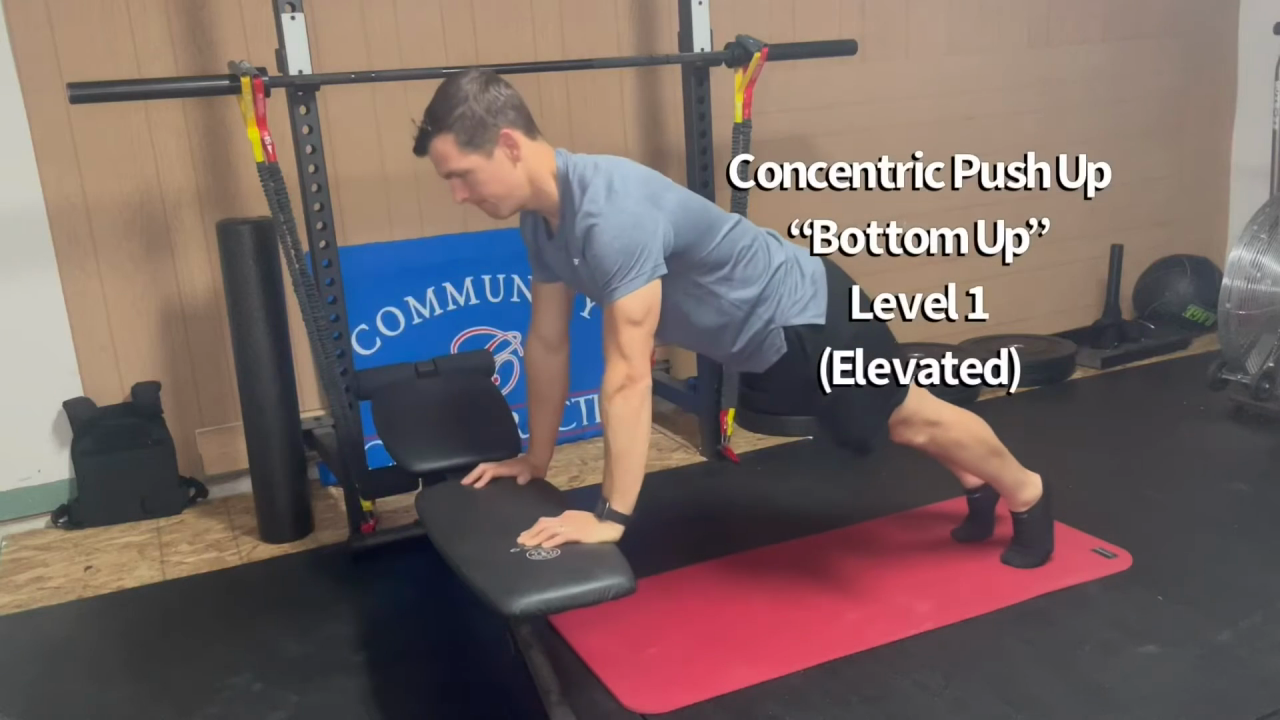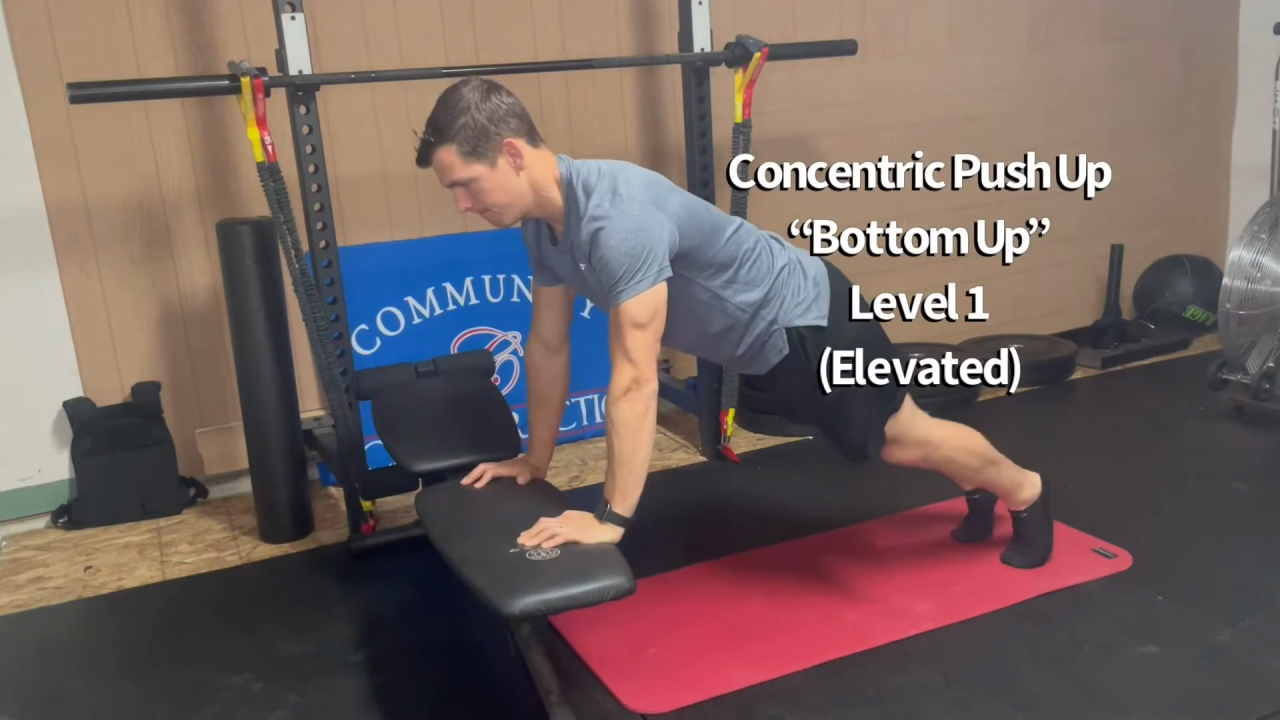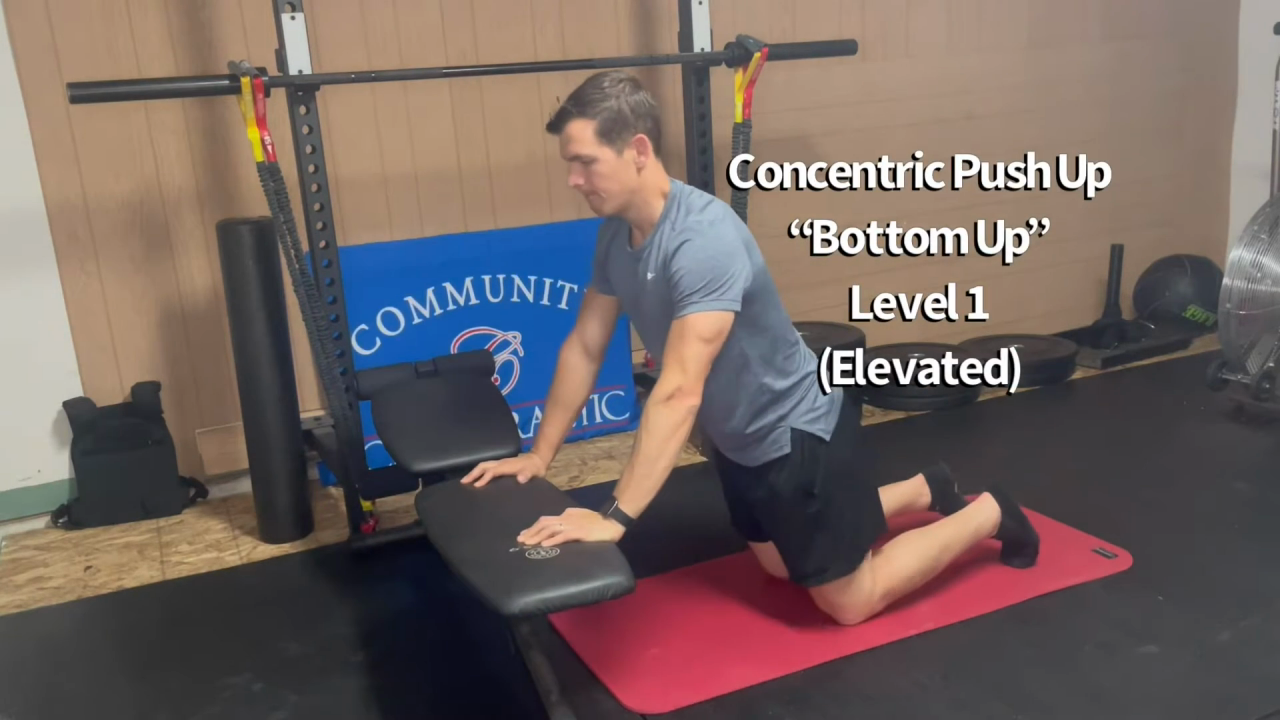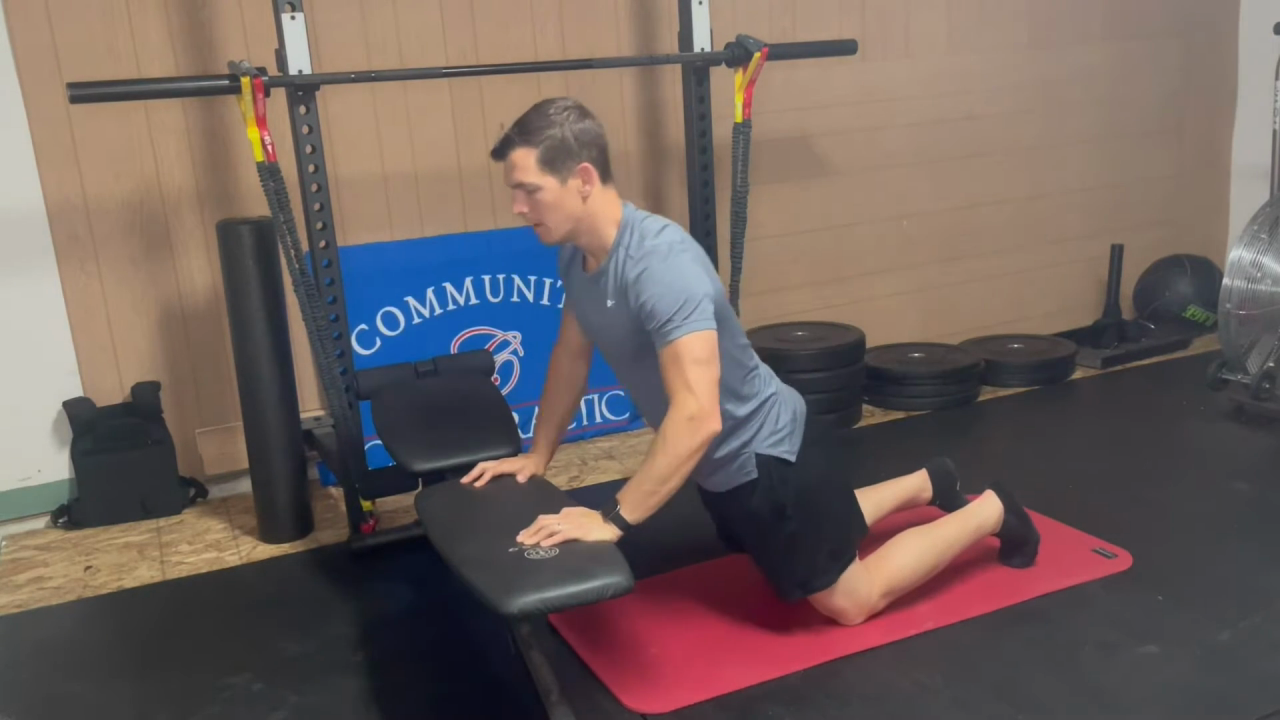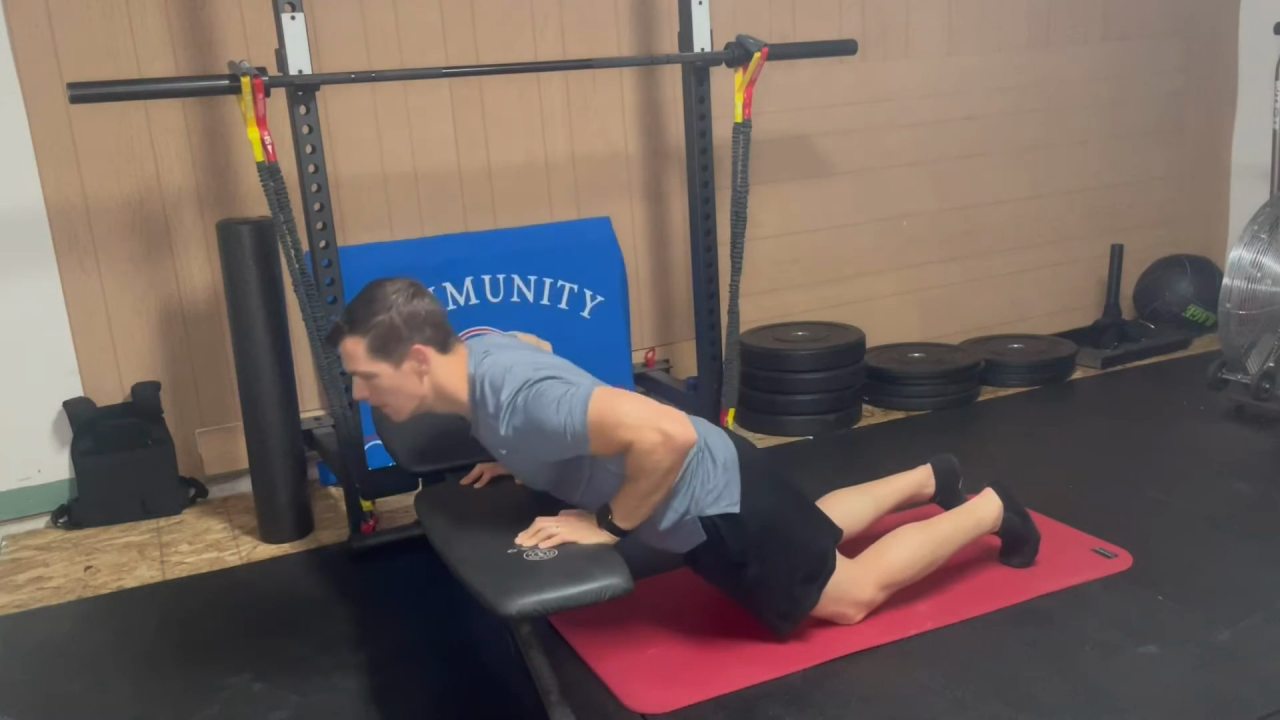
dt=1s
person 1, frame 1
left shoulder: (611, 214)
right shoulder: (543, 213)
left elbow: (627, 377)
right elbow: (547, 342)
left wrist: (612, 516)
right wrist: (535, 457)
left hip: (801, 314)
right hip: (762, 334)
left knee: (911, 418)
right knee: (896, 415)
left ankle: (1027, 494)
right ankle: (978, 488)
person 1, frame 2
left shoulder: (617, 218)
right shoulder: (543, 219)
left elbow: (635, 381)
right elbow: (547, 346)
left wrist: (612, 518)
right wrist: (536, 460)
left hip: (800, 317)
right hip: (760, 335)
left knee: (899, 437)
right knee: (867, 435)
left ankle: (1023, 491)
right ankle: (976, 486)
person 1, frame 3
left shoulder: (704, 238)
right shoulder: (617, 235)
left elbow: (679, 394)
right elbow: (583, 348)
left wrist: (615, 517)
right wrist: (539, 455)
left hip: (798, 431)
right hip: (741, 437)
left knee: (848, 602)
right knee: (781, 566)
left ankle: (988, 514)
right ankle: (925, 489)
person 1, frame 4
left shoulder: (658, 265)
right shoulder: (580, 255)
left elbow: (698, 418)
right elbow: (572, 352)
left wrist: (613, 521)
right wrist: (536, 455)
left hip: (768, 452)
right hip: (727, 460)
left knee: (850, 600)
right knee: (814, 543)
left ankle: (990, 511)
right ankle: (926, 484)
person 1, frame 5
left shoulder: (515, 402)
right shoulder: (479, 356)
left elbow: (668, 435)
right elbow: (538, 348)
left wrist: (607, 523)
right wrist: (520, 463)
left hip: (718, 501)
right hip: (710, 489)
left knee: (849, 593)
right knee: (812, 537)
left ankle: (990, 509)
right ankle: (929, 478)
